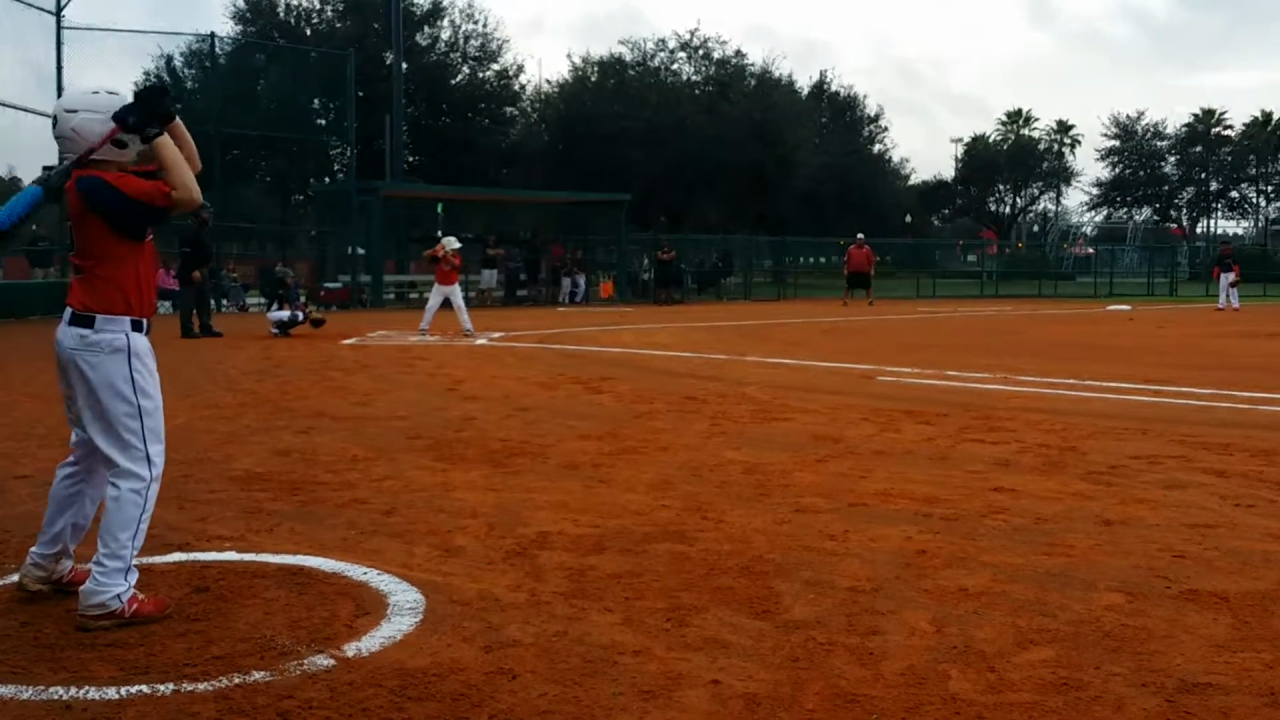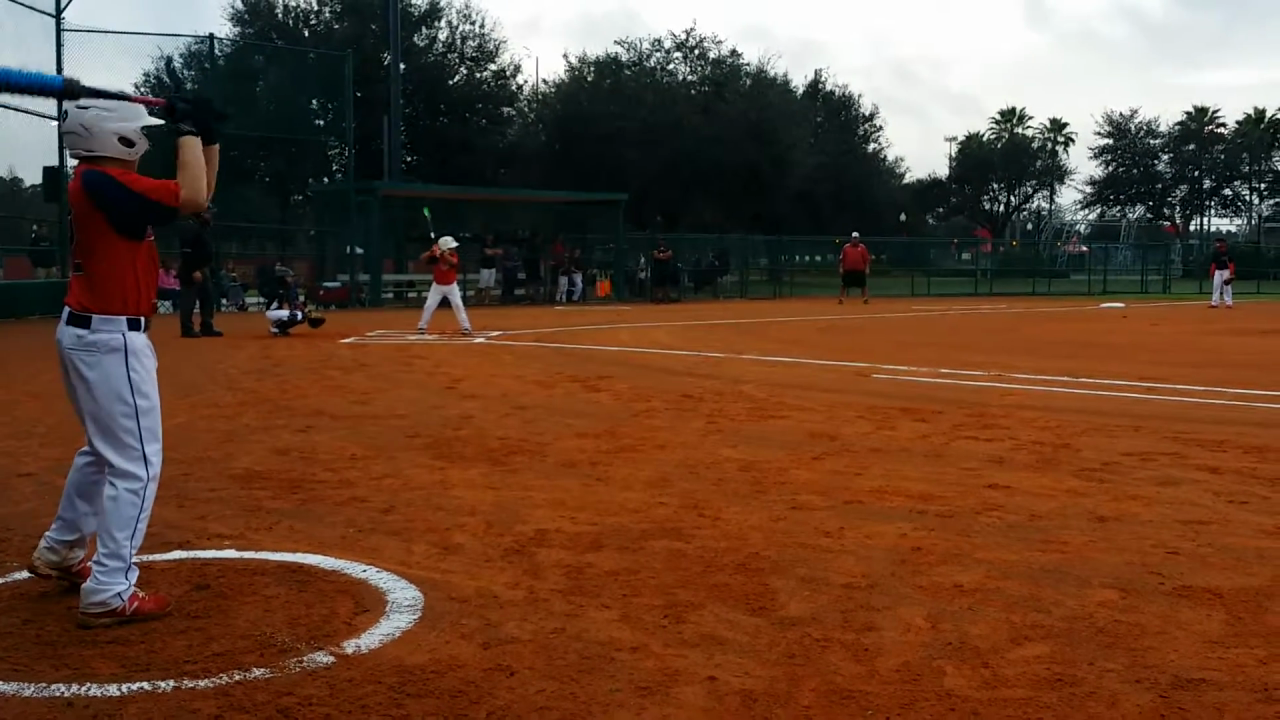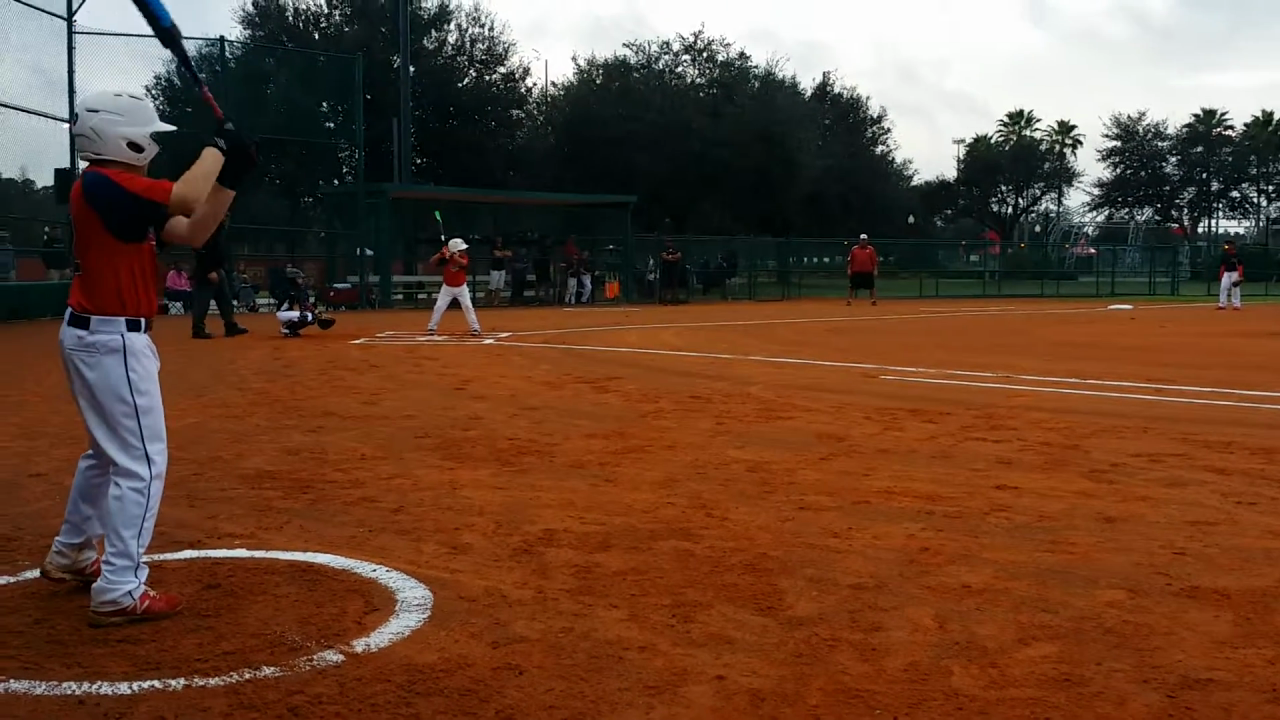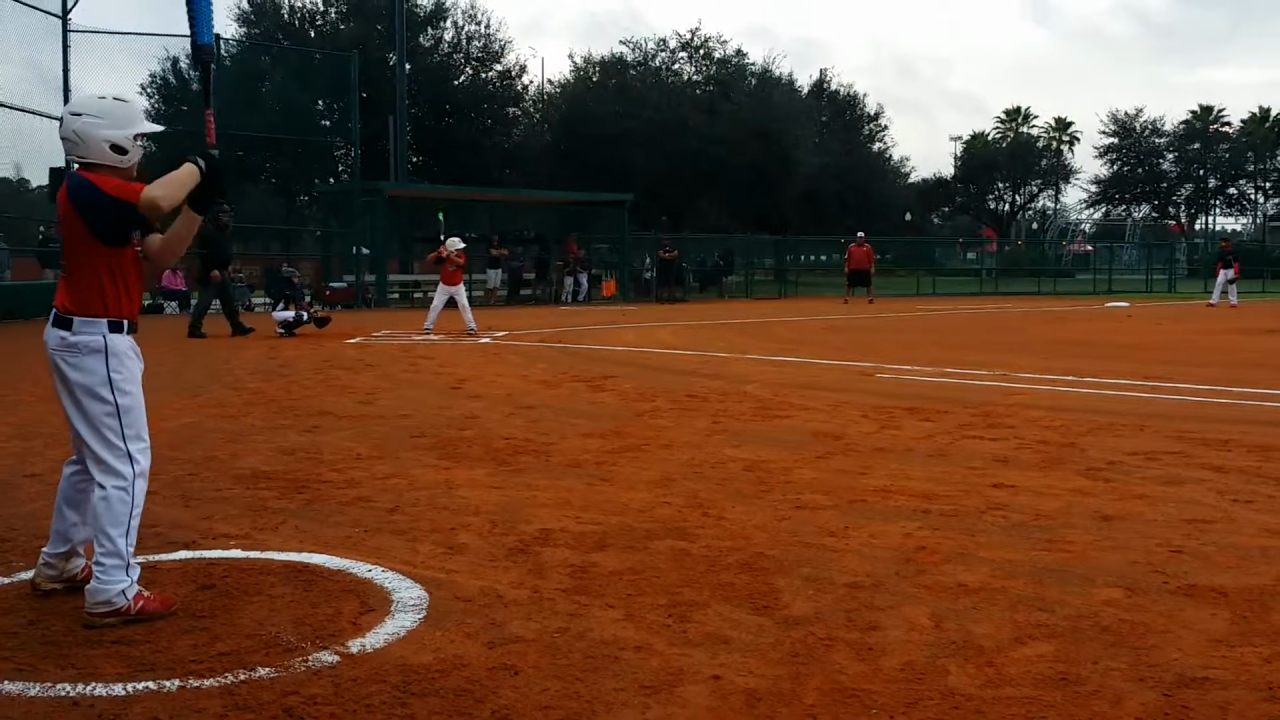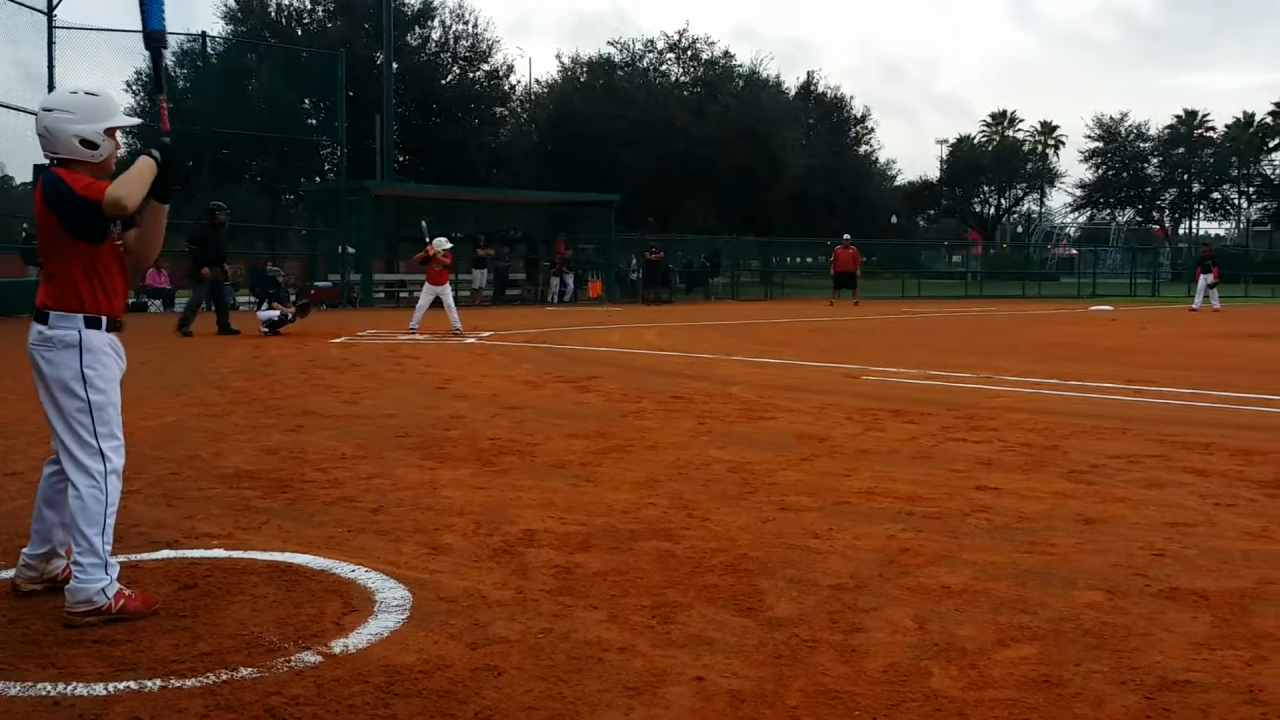
dt=0.2s
person 1, frame 1
left shoulder: (103, 183)
right shoulder: (97, 185)
left elbow: (188, 167)
right elbow: (190, 196)
left wrist: (164, 118)
right wrist: (155, 130)
left hip: (85, 333)
right hip: (111, 338)
left knee: (88, 456)
right knee: (138, 463)
left ankle: (47, 564)
right ankle: (108, 595)
person 1, frame 2
left shoulder: (111, 183)
right shoulder: (101, 180)
left elbow: (198, 200)
right elbow: (190, 197)
left wrist: (207, 137)
right wrist: (187, 129)
left hip: (88, 332)
right hip: (109, 338)
left knee: (103, 451)
right knee: (136, 463)
left ankle: (60, 550)
right ankle: (108, 594)
person 1, frame 3
left shoulder: (124, 193)
right shoulder: (101, 183)
left elbow: (192, 233)
right elbow: (186, 197)
left wrist: (231, 179)
right wrist: (219, 145)
left hip: (98, 334)
right hip: (112, 339)
left knee: (110, 451)
right knee: (141, 461)
left ankle: (71, 554)
right ankle: (119, 592)
person 1, frame 4
left shoulder: (115, 196)
right shoulder: (85, 186)
left elbow: (162, 254)
right elbow: (158, 200)
left wrist: (198, 203)
right wrist: (196, 164)
left hip: (98, 338)
right hip: (93, 341)
left knee: (93, 455)
right knee: (124, 462)
left ankle: (60, 563)
right ankle: (112, 592)
person 1, frame 5
left shoulder: (91, 189)
right shoulder: (61, 183)
left elbow: (144, 253)
right elbow: (122, 201)
left wrist: (159, 192)
right wrist: (151, 157)
left hip: (89, 336)
right hip: (75, 338)
left knee: (72, 454)
right knee: (99, 459)
left ankle: (40, 563)
right ankle: (92, 592)
